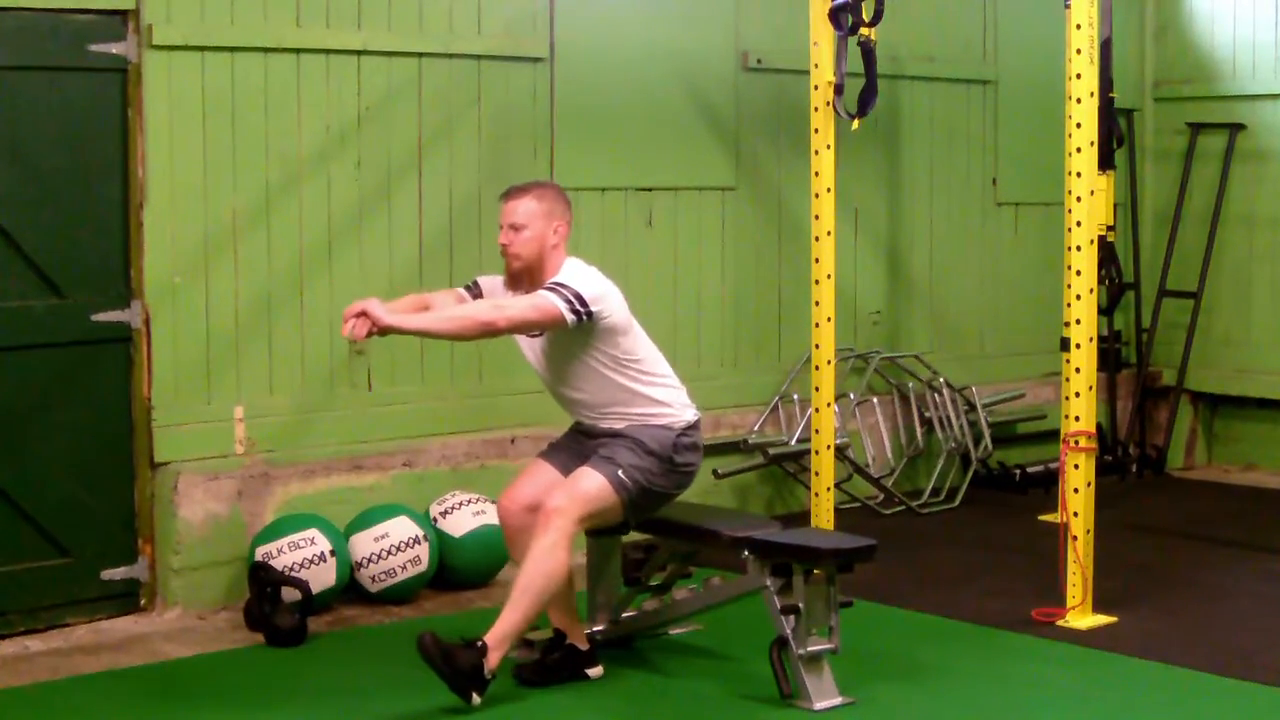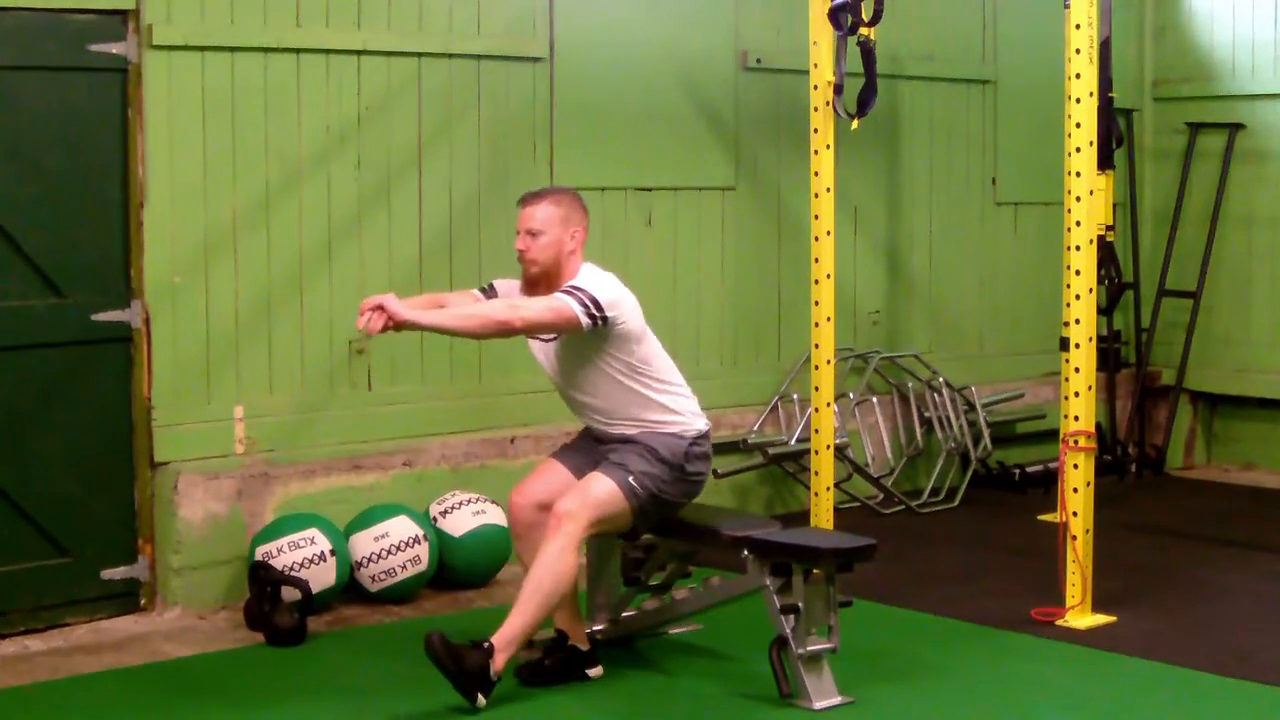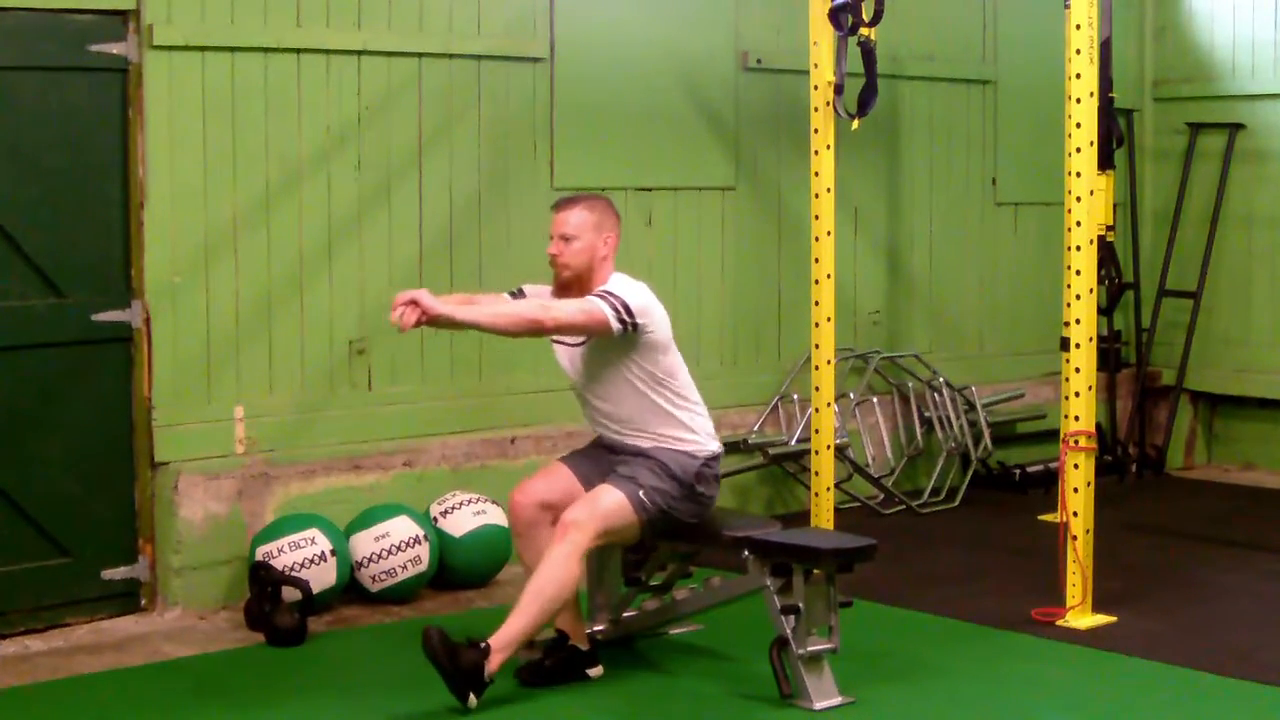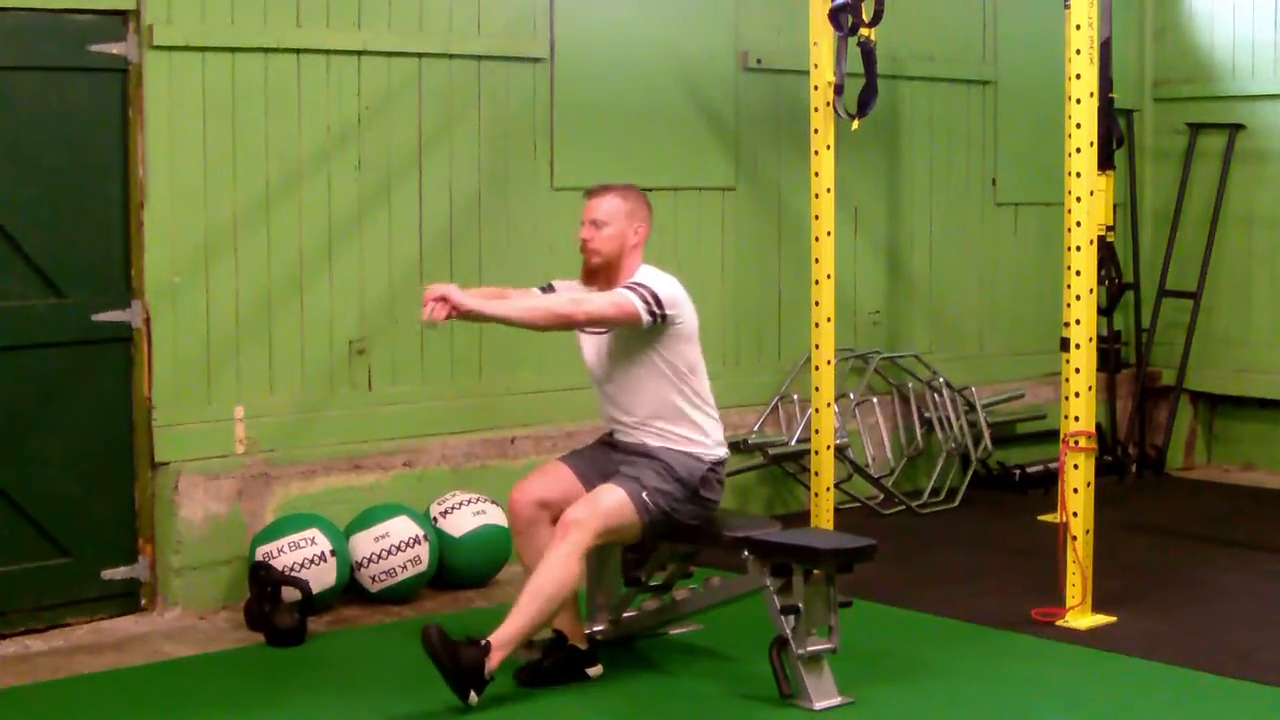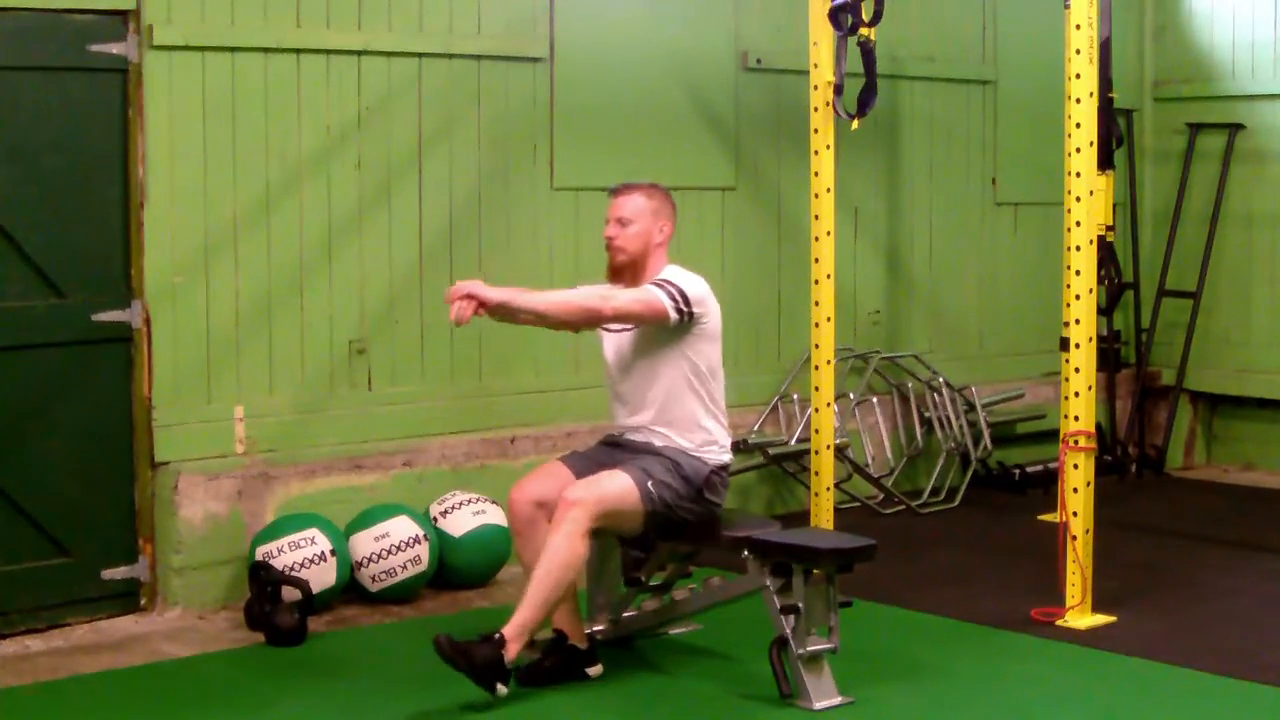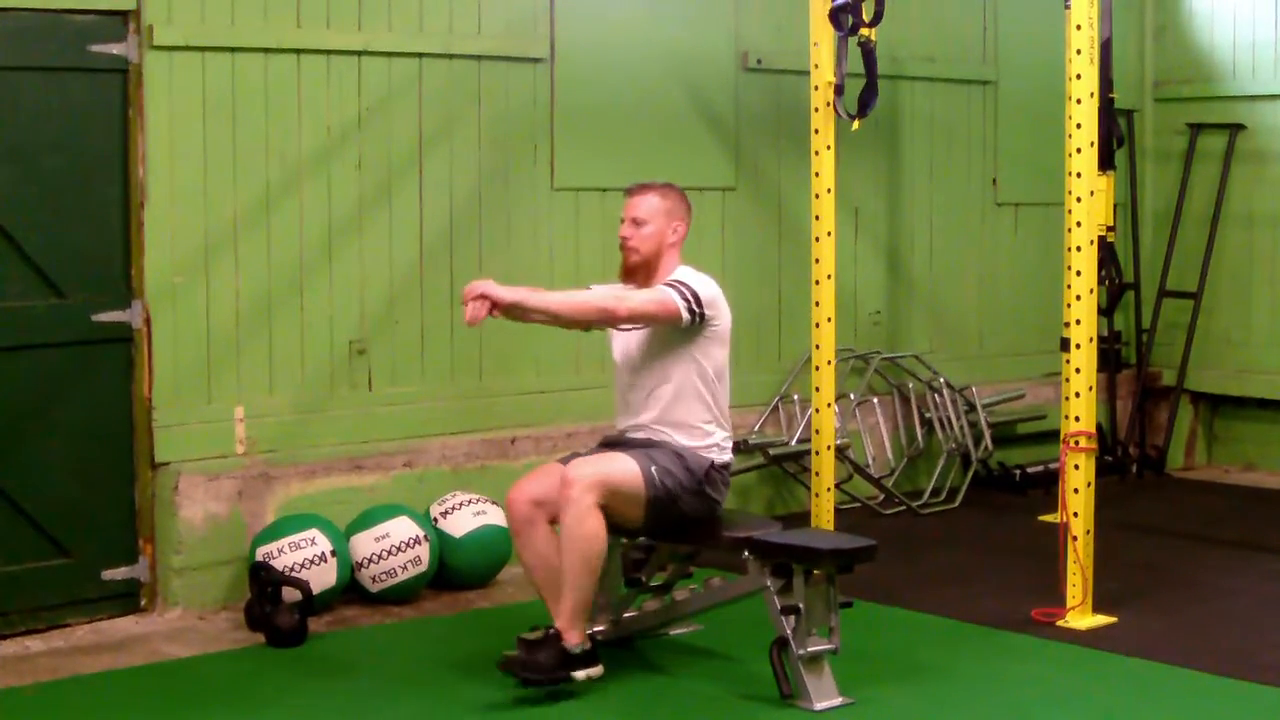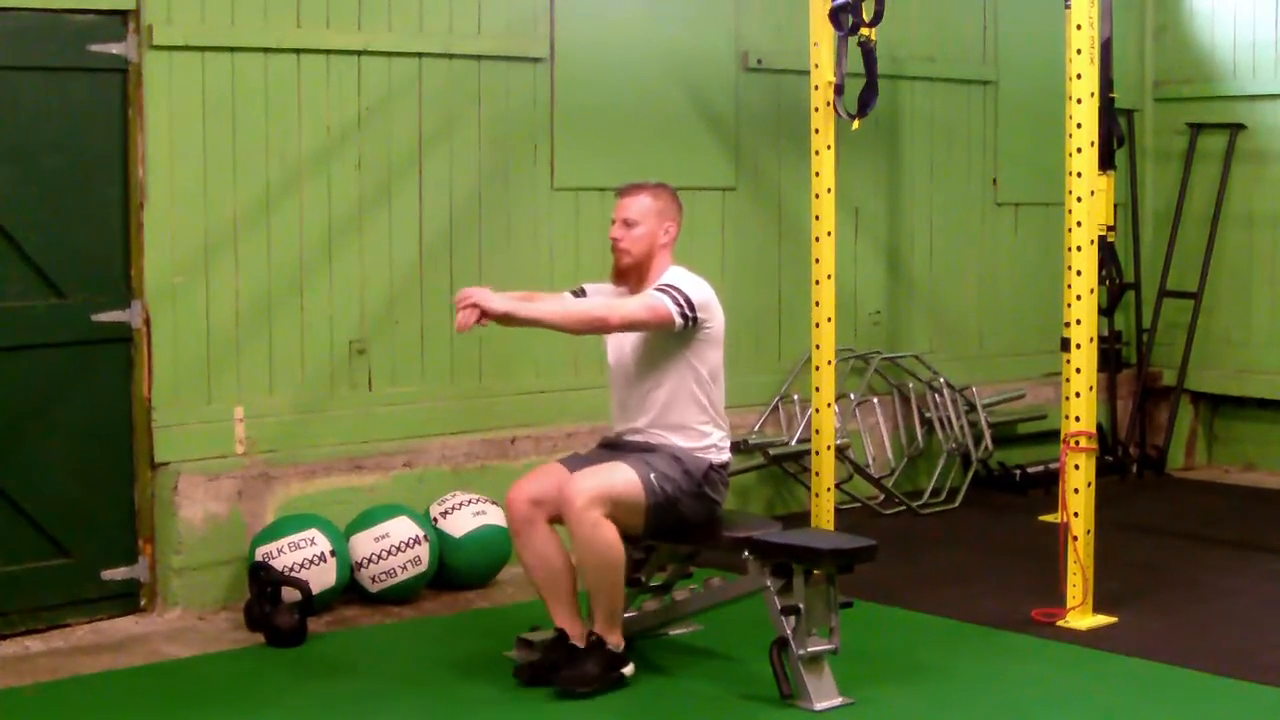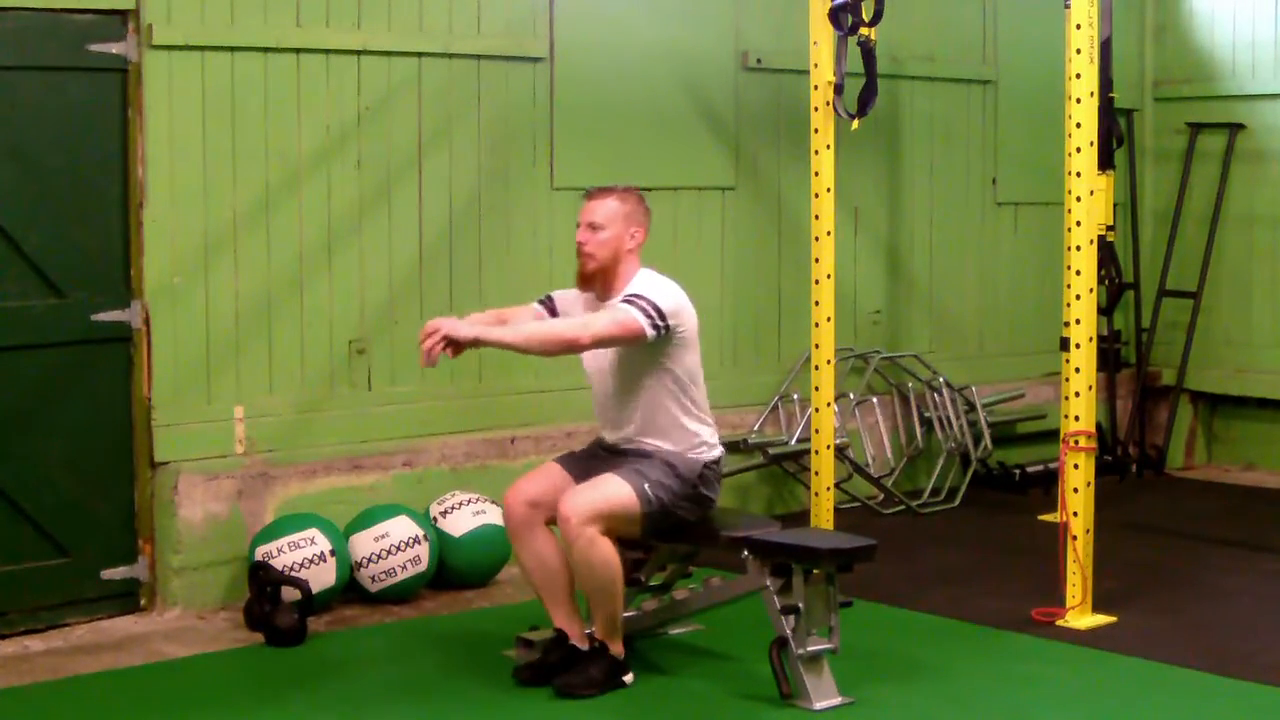
dt=0.2s
person 1, frame 1
left shoulder: (580, 287)
right shoulder: (509, 287)
left elbow: (495, 321)
right elbow: (440, 300)
left wrist: (395, 322)
right wrist: (382, 312)
left hip: (662, 437)
right hip: (600, 430)
left knee: (560, 510)
right knee: (517, 507)
left ankle: (484, 659)
right ankle: (573, 645)
person 1, frame 2
left shoulder: (598, 292)
right shoulder: (526, 290)
left elbow: (512, 320)
right elbow: (454, 301)
left wrist: (411, 317)
right wrist: (399, 310)
left hip: (671, 447)
right hip: (610, 437)
left knee: (569, 514)
right knee: (526, 505)
left ankle: (488, 662)
right ankle: (575, 645)
person 1, frame 3
left shoulder: (629, 299)
right shoulder: (555, 297)
left elbow: (542, 321)
right elbow: (482, 303)
left wrist: (444, 312)
right wrist: (430, 305)
left hip: (682, 464)
right hip: (619, 449)
left knee: (578, 524)
right knee: (528, 503)
left ankle: (484, 663)
right ankle: (574, 645)
person 1, frame 4
left shoulder: (658, 291)
right shoulder: (582, 292)
left elbow: (575, 314)
right elbow: (511, 299)
left wrist: (470, 303)
right wrist: (461, 300)
left hip: (686, 467)
right hip: (624, 446)
left knee: (579, 522)
right knee: (527, 501)
left ankle: (487, 658)
right ankle: (573, 644)
person 1, frame 5
left shoulder: (685, 290)
right shoulder: (608, 295)
left elbow: (602, 309)
right elbow: (538, 307)
left wrist: (499, 296)
right wrist: (488, 300)
left hip: (690, 469)
right hip: (629, 447)
left knee: (577, 501)
right knee: (525, 500)
left ankle: (507, 647)
right ankle: (573, 643)
person 1, frame 6
left shoulder: (696, 291)
right shoulder: (620, 293)
left elbow: (615, 310)
right elbow: (548, 302)
left wrist: (513, 297)
right wrist: (501, 298)
left hip: (691, 467)
right hip: (631, 448)
left knee: (581, 480)
right knee: (523, 501)
left ankle: (570, 643)
right ankle: (568, 635)
person 1, frame 7
left shoulder: (686, 292)
right shoulder: (610, 292)
left elbow: (608, 320)
right elbow: (541, 302)
left wrist: (506, 307)
right wrist: (493, 303)
left hip: (690, 466)
right hip: (628, 448)
left knee: (584, 496)
right knee: (524, 500)
left ankle: (611, 649)
right ankle: (574, 638)
person 1, frame 8
left shoulder: (655, 297)
right shoulder: (577, 299)
left elbow: (581, 337)
right elbow: (509, 319)
left wrist: (476, 332)
right wrist: (458, 328)
left hip: (682, 466)
right hip: (619, 449)
left knee: (577, 513)
right knee: (522, 503)
left ankle: (611, 655)
right ankle: (573, 640)
